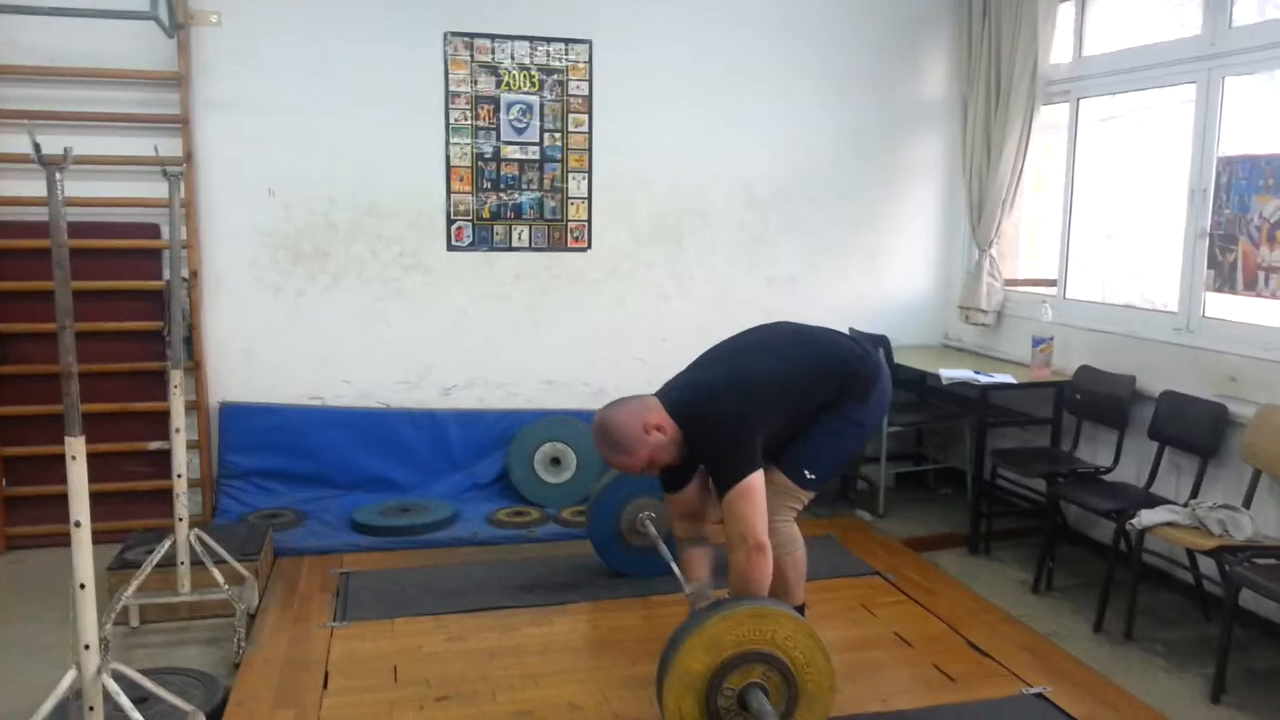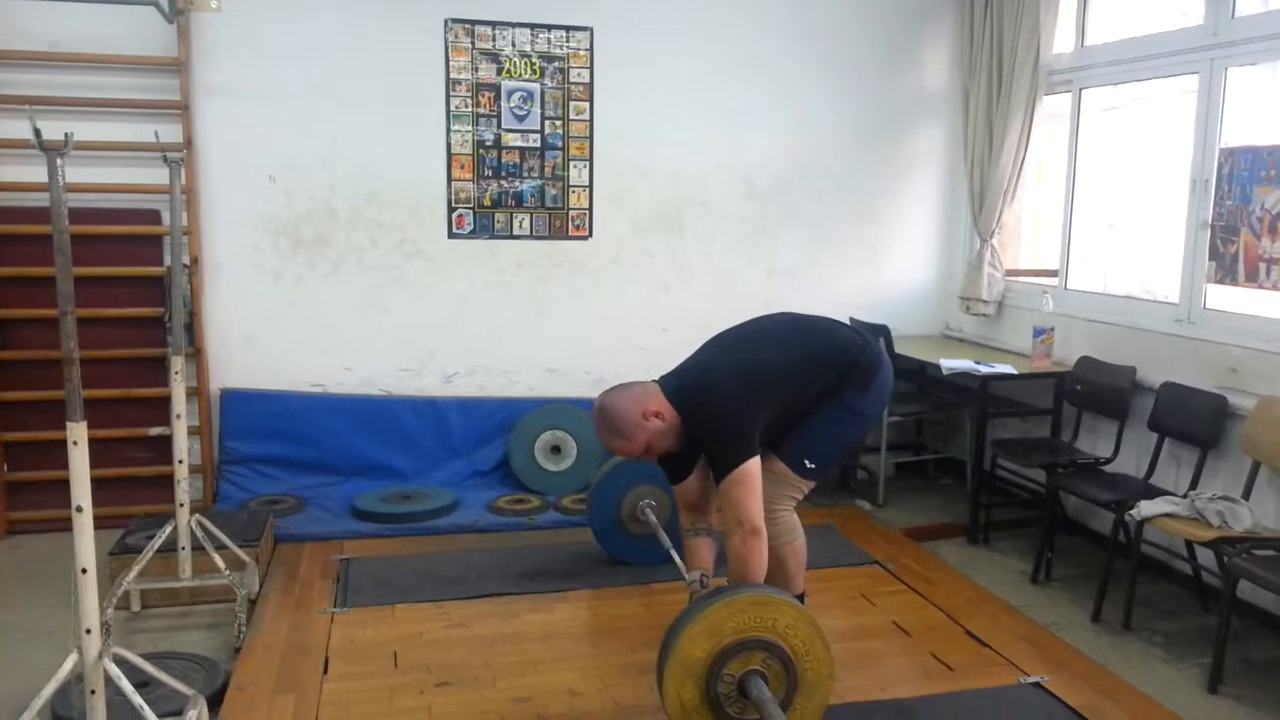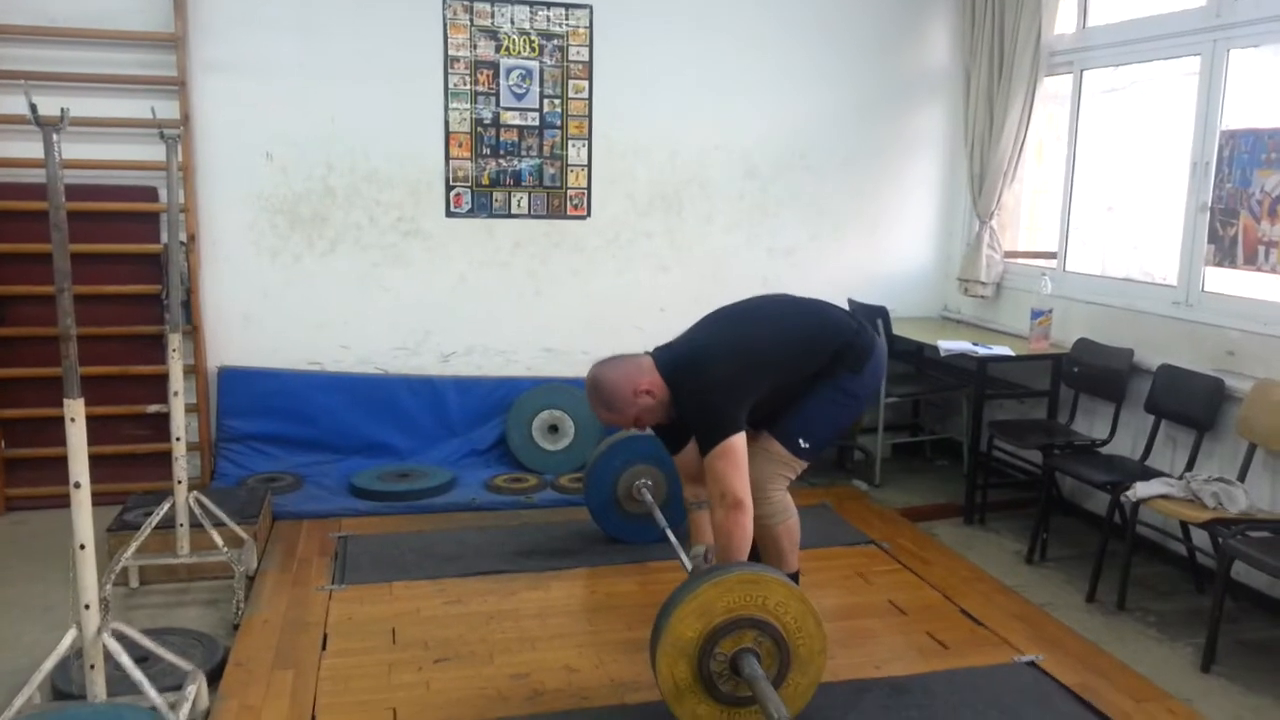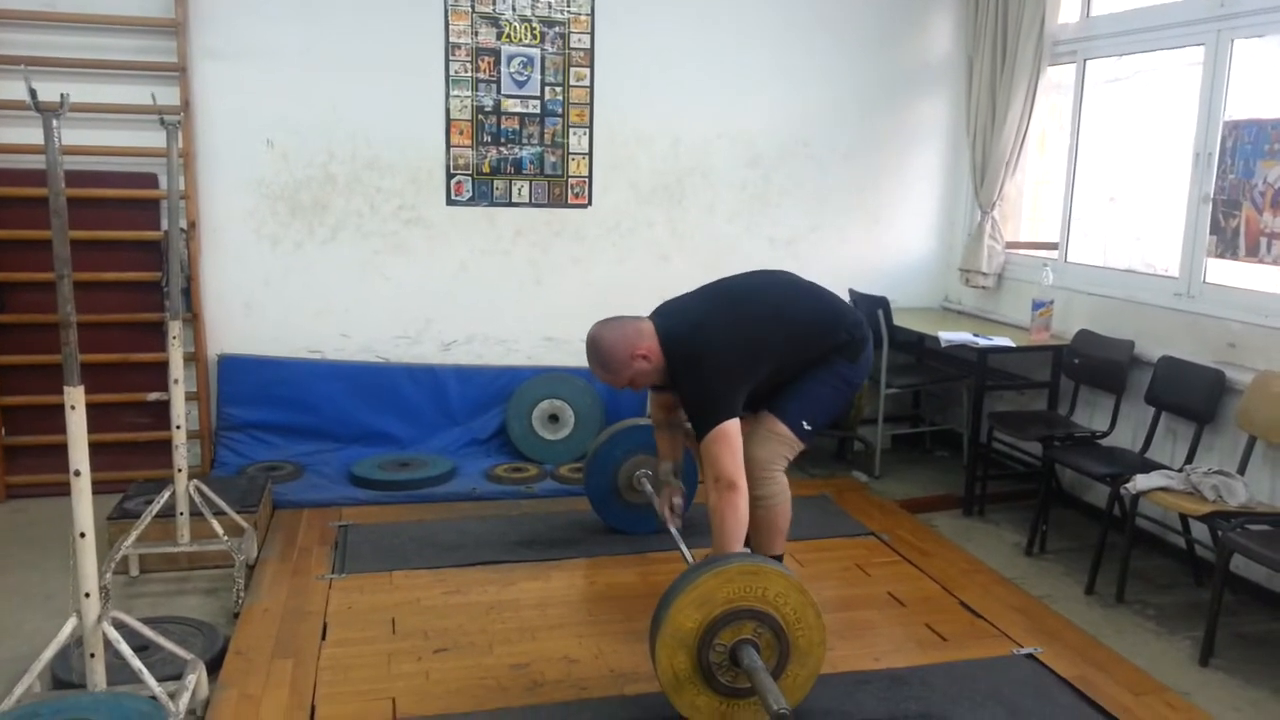
dt=0.3s
person 1, frame 1
left shoulder: (720, 428)
right shoulder: (670, 419)
left elbow: (751, 543)
right elbow: (690, 522)
right wrist: (701, 604)
left hip: (856, 386)
right hip: (802, 380)
left knee: (770, 511)
right knee: (738, 498)
person 1, frame 2
left shoulder: (717, 416)
right shoulder: (674, 413)
left elbow: (747, 527)
right elbow: (695, 512)
right wrist: (699, 592)
left hip: (858, 376)
right hip: (809, 374)
left knee: (769, 499)
right knee: (738, 488)
person 1, frame 3
left shoulder: (706, 390)
right shoulder: (668, 384)
left elbow: (731, 501)
right elbow: (697, 482)
right wrist: (702, 566)
left hip: (850, 360)
right hip: (800, 360)
left knee: (762, 478)
right knee: (736, 466)
person 1, frame 4
left shoulder: (705, 364)
right shoulder: (659, 331)
left elbow: (726, 482)
right elbow: (667, 406)
right wrist: (668, 475)
left hip: (841, 348)
right hip: (789, 339)
left knee: (761, 460)
right knee: (721, 449)
right ankle: (748, 554)
